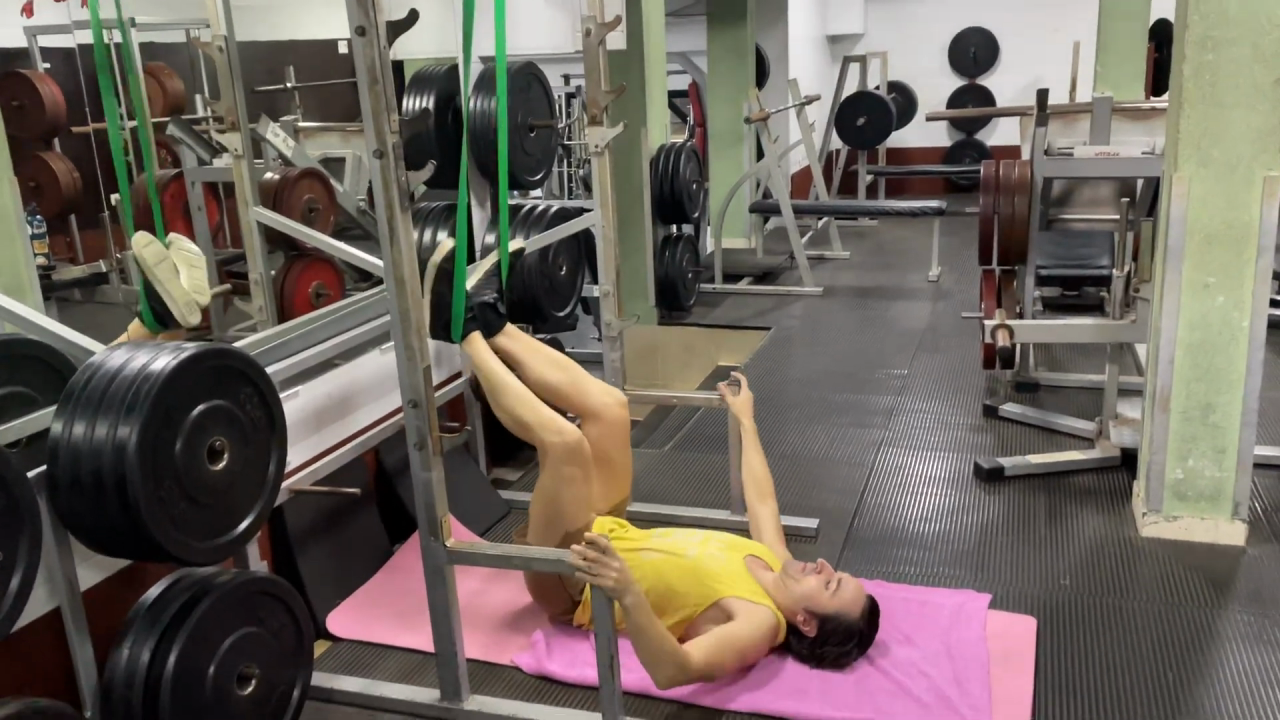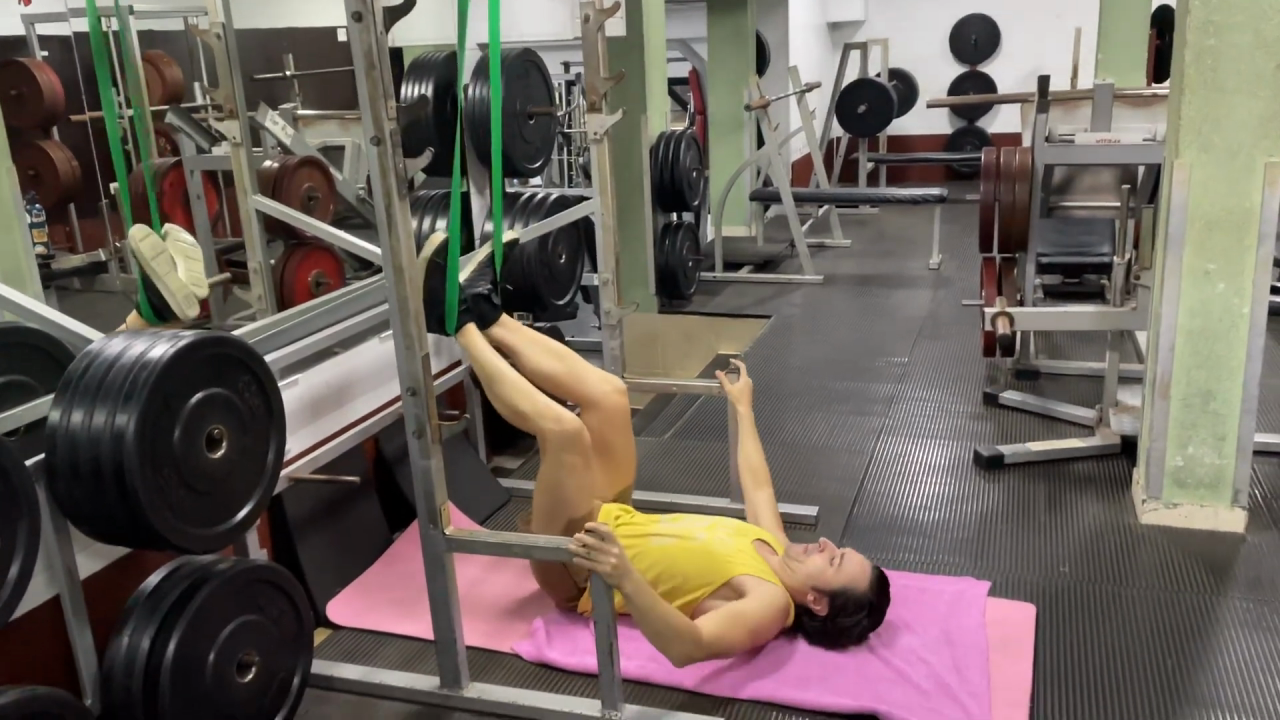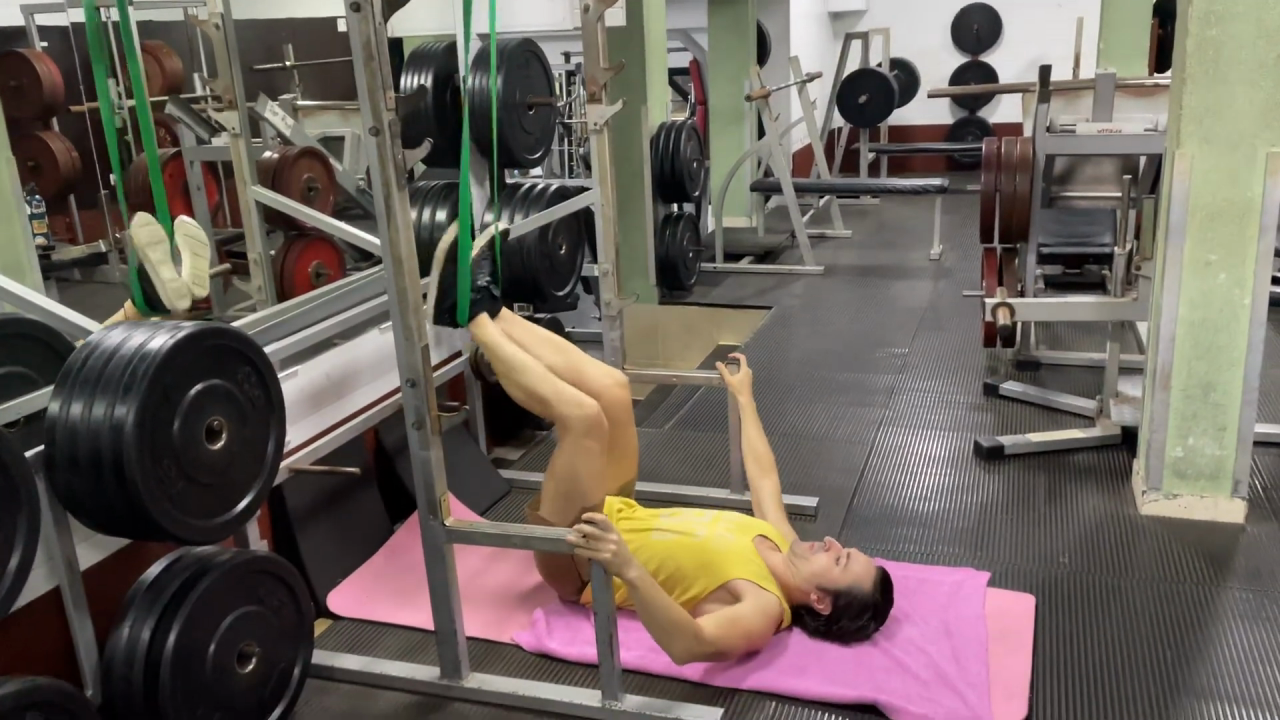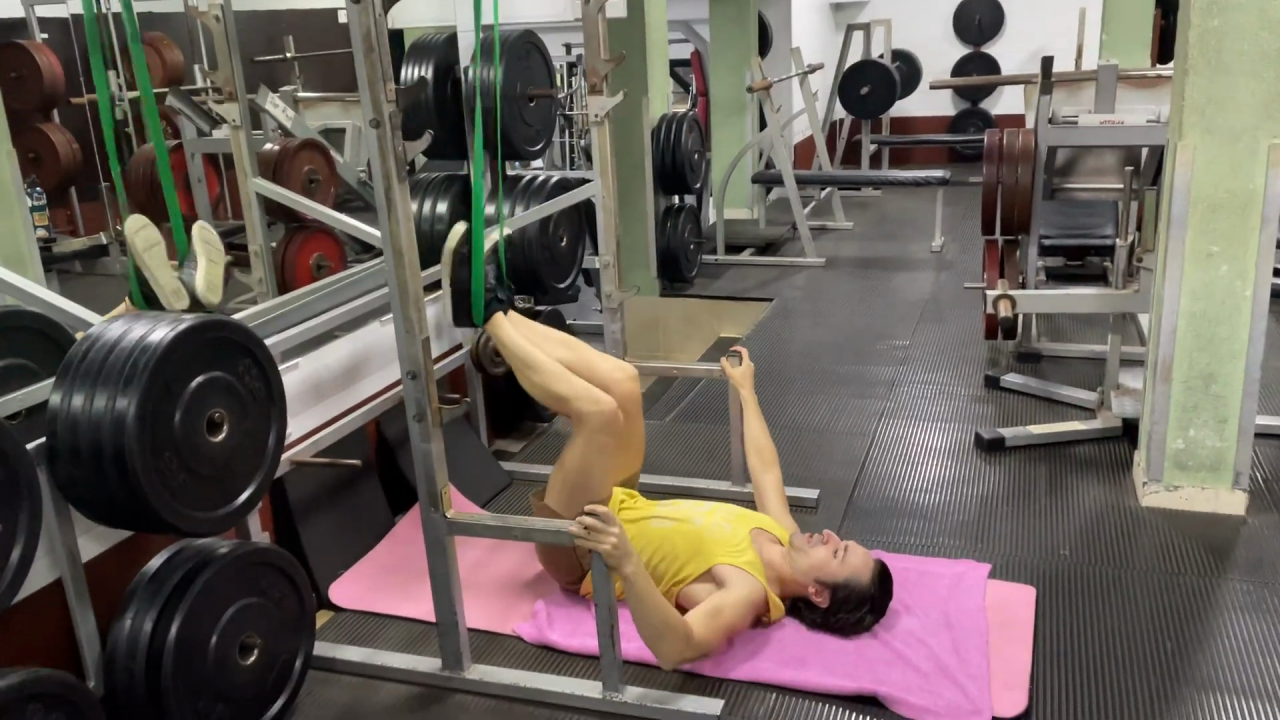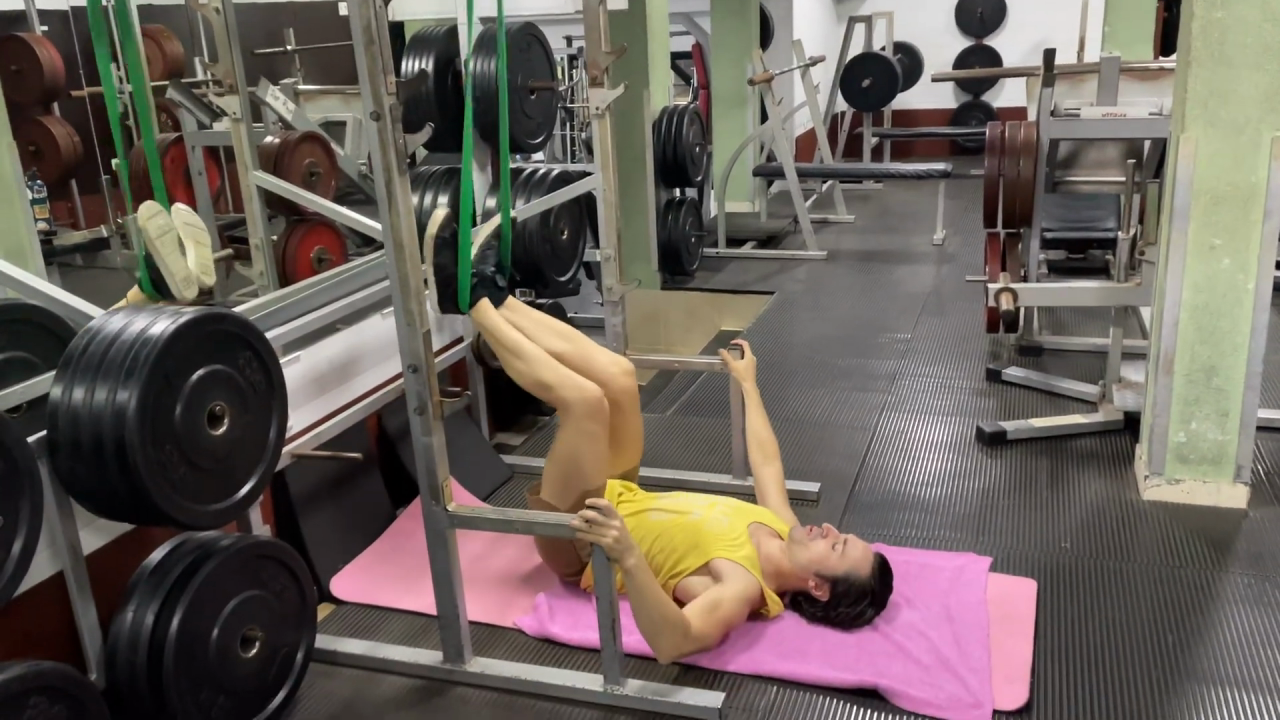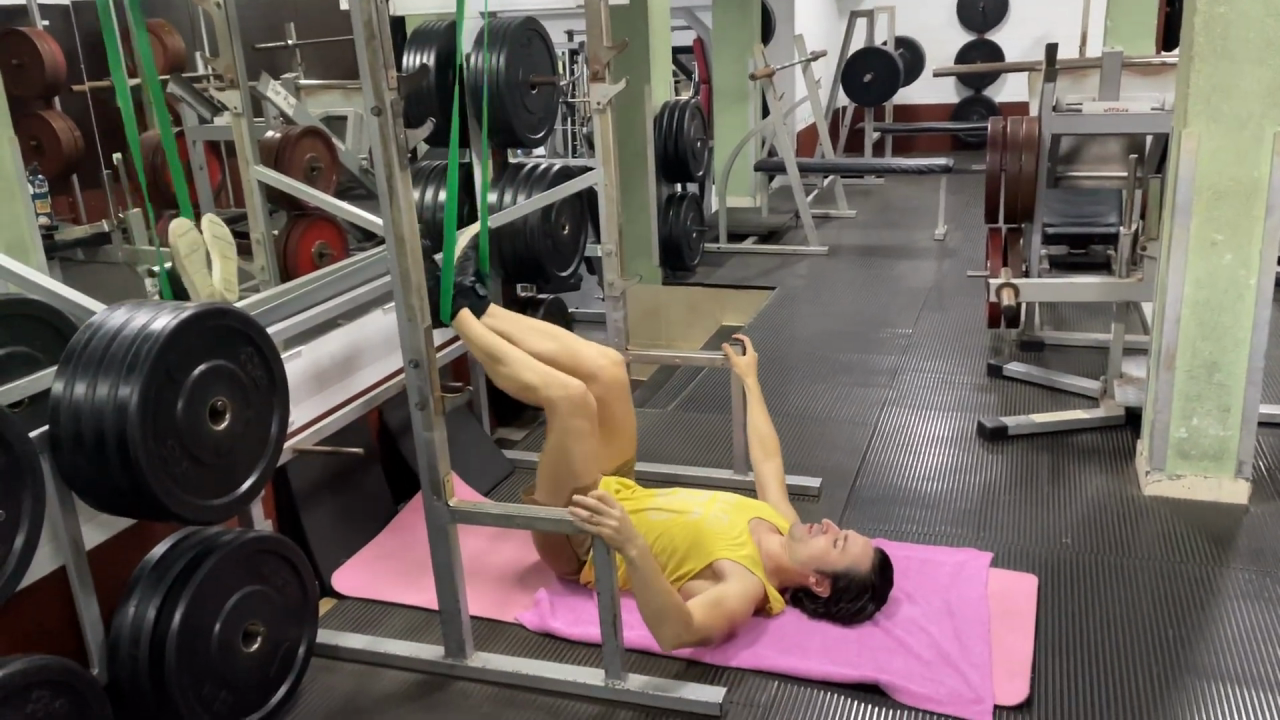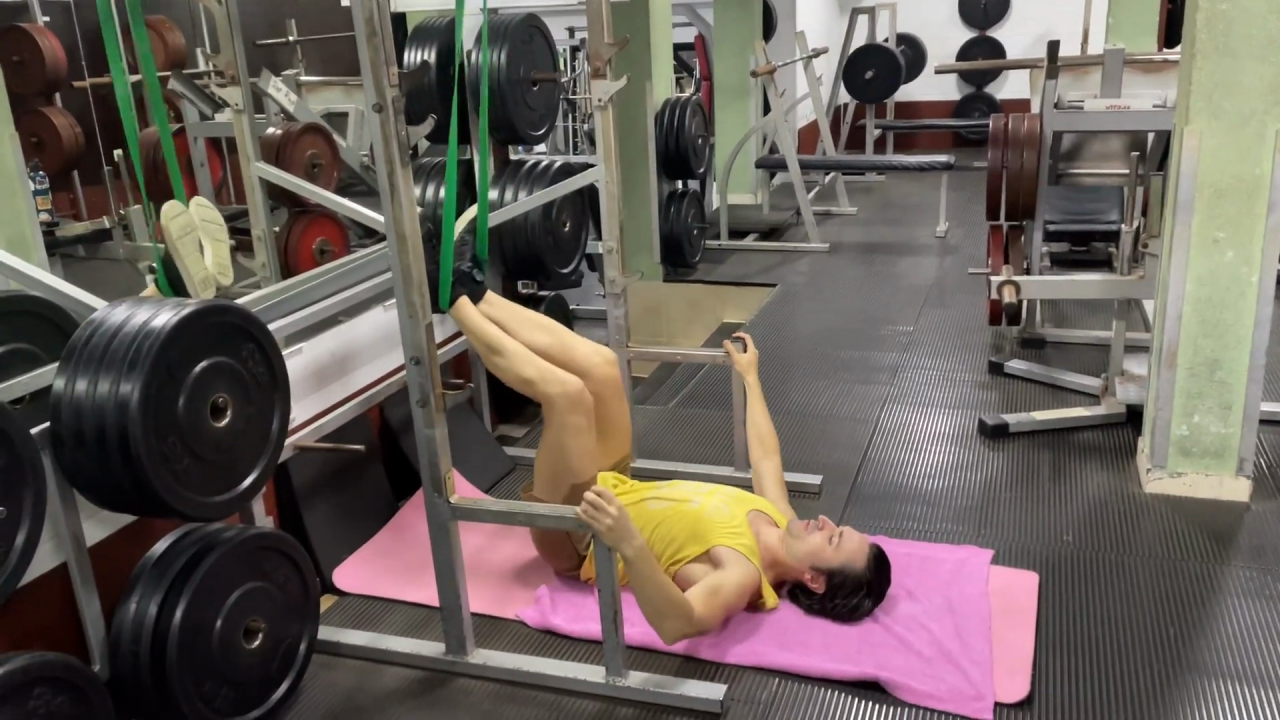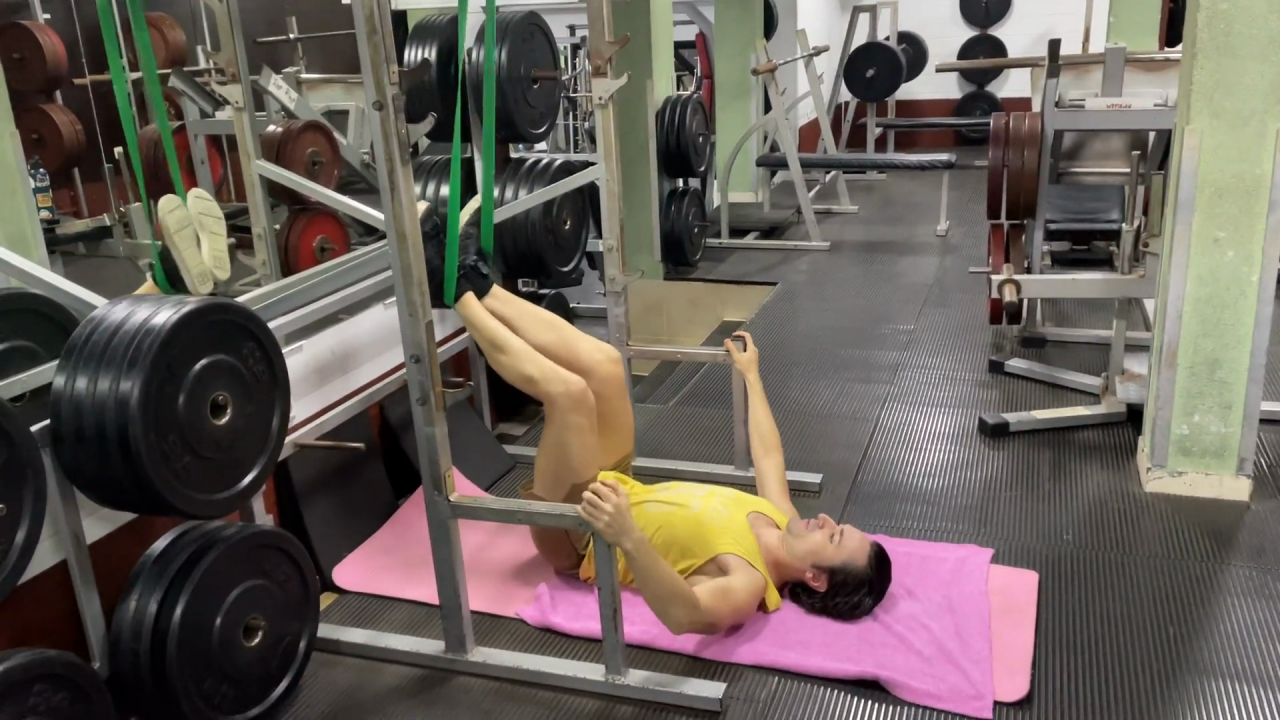
dt=0.2s
person 1, frame 1
left shoulder: (759, 622)
right shoulder: (776, 566)
left elbow: (672, 670)
right elbow: (763, 501)
left wrist: (628, 594)
right wrist: (746, 421)
left hip: (573, 582)
right hip: (605, 537)
left knee: (563, 440)
right knee: (609, 407)
left ankle: (467, 331)
right ankle: (489, 324)
person 1, frame 2
left shoulder: (770, 603)
right shoulder: (778, 553)
left elbow: (686, 646)
right elbow: (759, 488)
left wrist: (626, 580)
right wrist: (743, 407)
left hip: (577, 568)
right hip: (610, 522)
left knee: (562, 428)
right knee: (608, 394)
left ankle: (461, 321)
right ankle: (484, 314)
person 1, frame 3
left shoulder: (765, 607)
right shoulder: (781, 547)
left elbow: (688, 644)
right elbow: (765, 477)
left wrist: (628, 569)
right wrist: (744, 398)
left hip: (579, 560)
right hip: (614, 516)
left knee: (582, 414)
right knee: (610, 388)
left ankle: (471, 313)
right ankle: (485, 307)
person 1, frame 4
left shoulder: (749, 591)
right shoulder: (784, 541)
left elbow: (676, 647)
right elbow: (767, 472)
left wrist: (626, 564)
right wrist: (746, 393)
left hip: (579, 549)
right hip: (617, 509)
left knee: (599, 410)
right knee: (620, 382)
left ankle: (491, 314)
right ankle: (493, 305)
person 1, frame 5
left shoulder: (746, 585)
right shoulder: (781, 532)
left elbow: (672, 643)
right elbow: (768, 465)
left wrist: (629, 557)
right wrist: (747, 385)
left hip: (577, 543)
right hip: (614, 500)
left knee: (584, 398)
right knee: (615, 376)
left ankle: (474, 300)
right ankle: (491, 293)
person 1, frame 6
left shoulder: (747, 584)
right shoulder: (782, 528)
left elbow: (677, 630)
right elbow: (768, 463)
left wrist: (632, 548)
right wrist: (750, 382)
left hip: (578, 540)
right hip: (613, 497)
left knee: (569, 395)
right knee: (604, 367)
left ankle: (456, 310)
right ankle: (472, 303)
person 1, frame 7
left shoulder: (745, 574)
right shoulder: (782, 525)
left elbow: (676, 623)
right elbow: (767, 459)
left wrist: (630, 545)
right wrist: (751, 380)
left hip: (578, 537)
right hip: (612, 491)
left knee: (567, 392)
right knee: (598, 365)
left ankle: (456, 297)
right ankle: (471, 290)
person 1, frame 8
left shoulder: (748, 581)
right shoulder: (780, 524)
left elbow: (686, 614)
right elbow: (769, 456)
left wrist: (629, 540)
right wrist: (752, 376)
left hip: (578, 537)
right hip: (610, 495)
left knee: (567, 390)
right knee: (602, 363)
left ankle: (458, 290)
right ankle: (476, 284)
